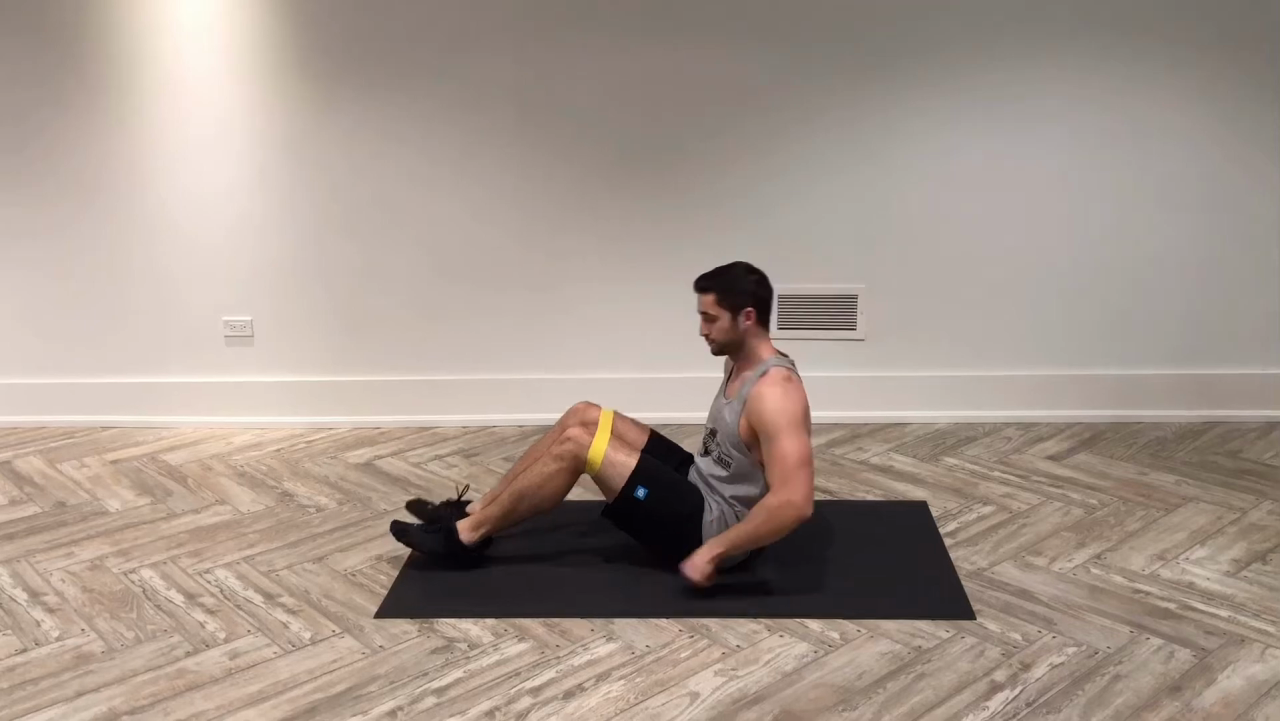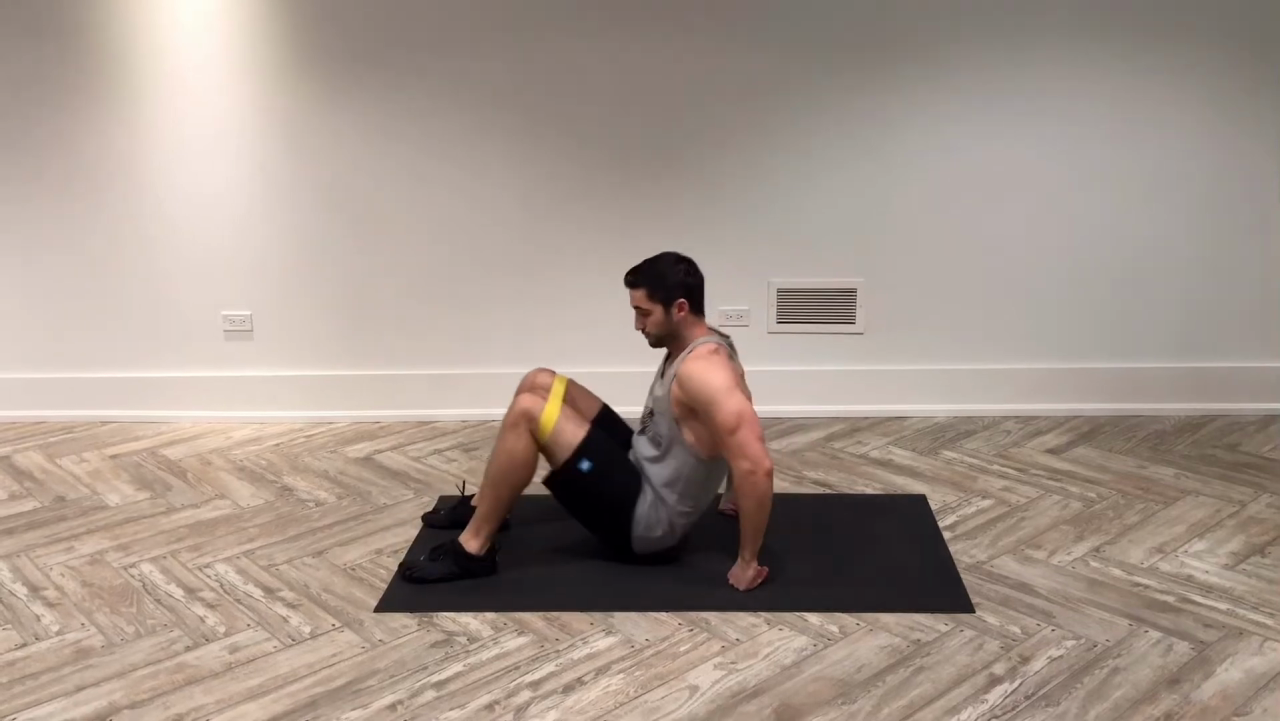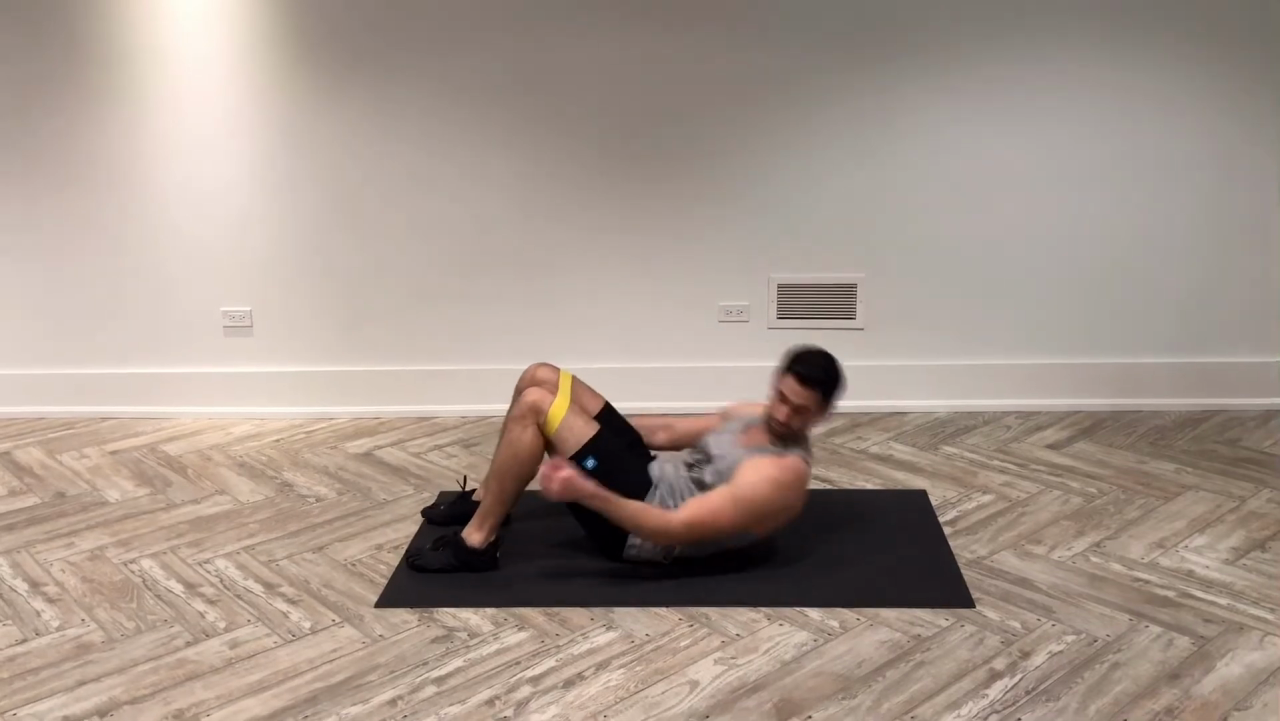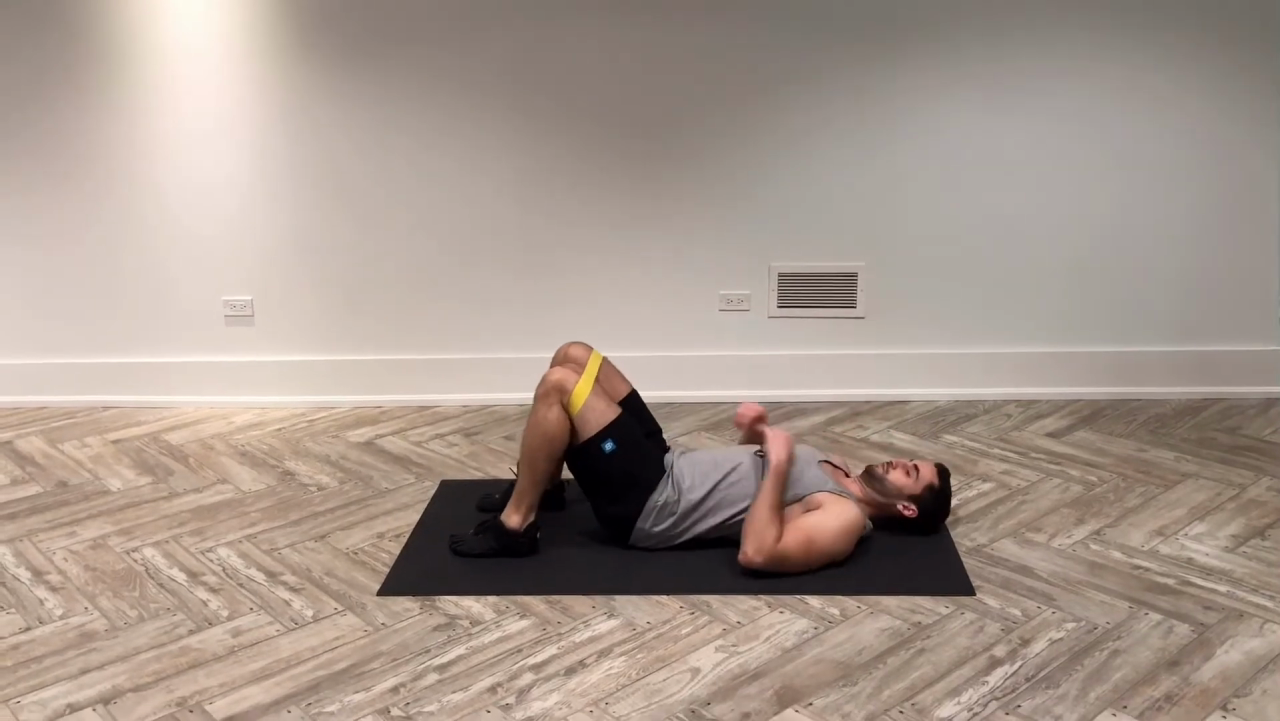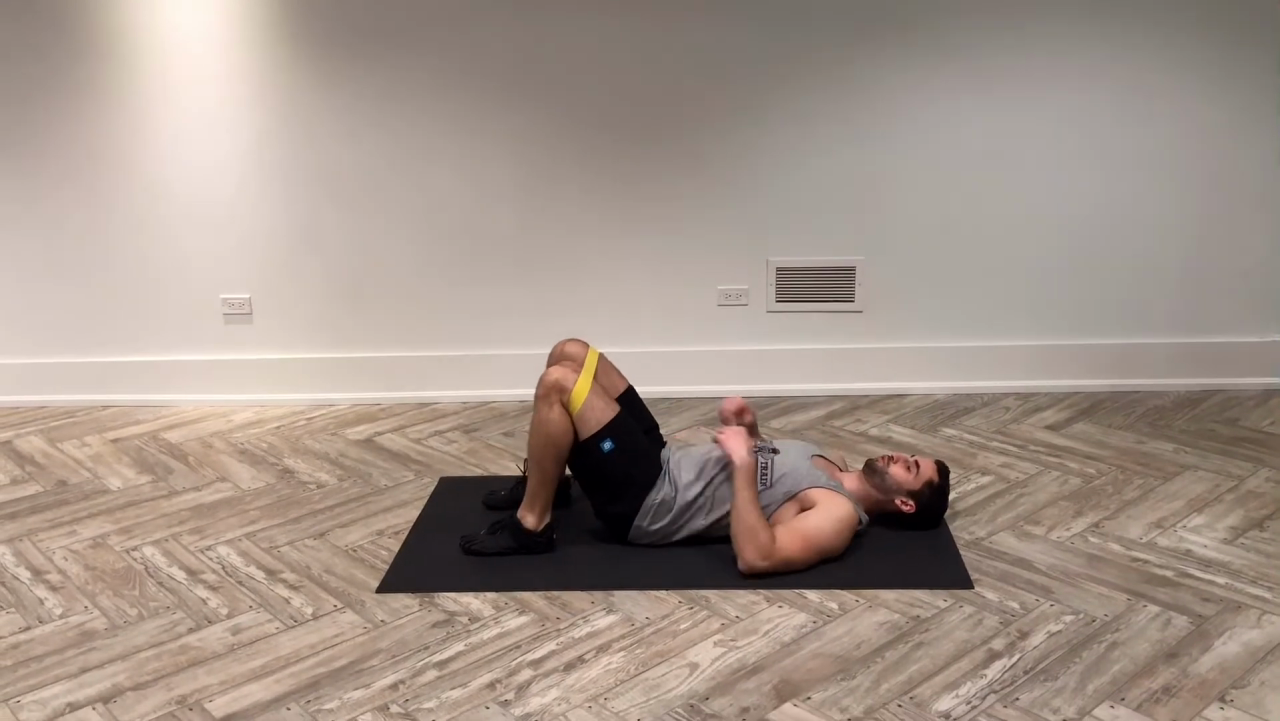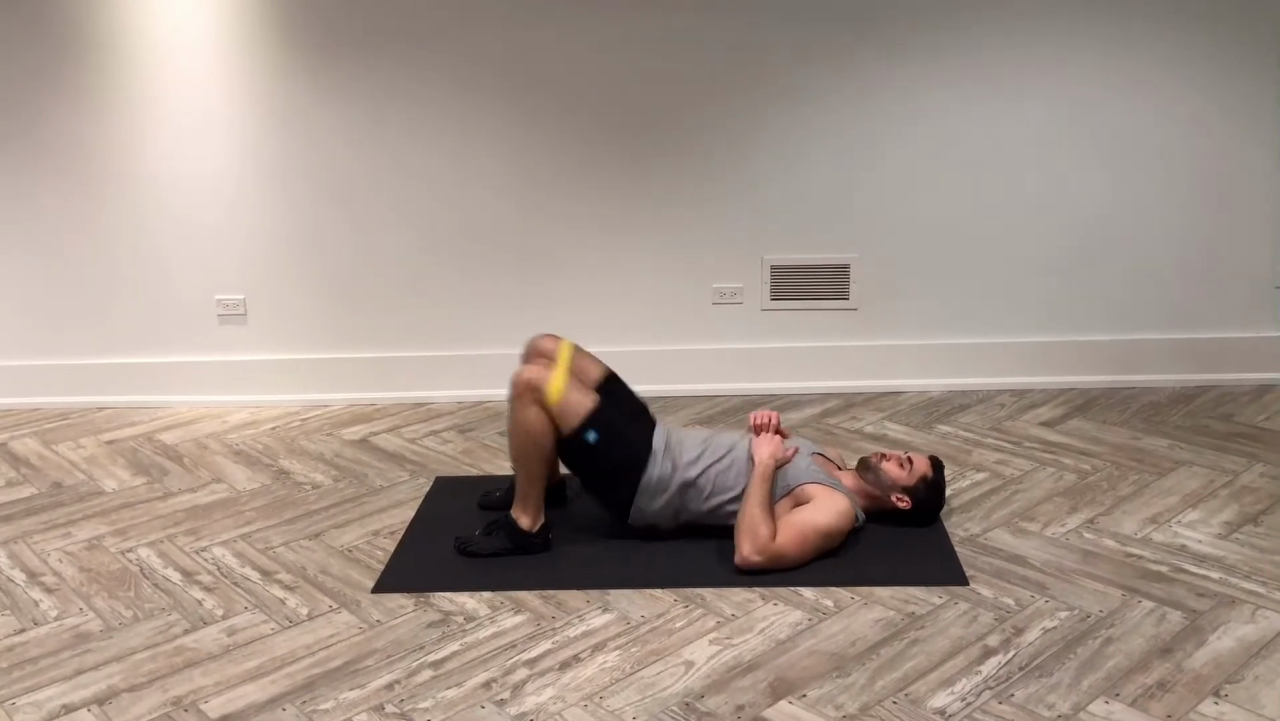
dt=0.7s
person 1, frame 1
left shoulder: (773, 391)
right shoulder: (744, 364)
left elbow: (794, 502)
left wrist: (713, 553)
left hip: (711, 527)
right hip: (699, 485)
left knee: (576, 442)
right knee: (584, 416)
left ankle: (467, 537)
right ankle: (478, 509)
person 1, frame 2
left shoulder: (702, 368)
right shoulder: (703, 344)
left elbow: (756, 466)
right elbow: (738, 427)
left wrist: (748, 562)
right wrist: (740, 500)
left hip: (647, 516)
left knee: (527, 410)
right knee: (539, 383)
left ankle: (472, 549)
right ankle: (484, 503)
person 1, frame 3
left shoulder: (777, 479)
right shoulder: (756, 416)
left elbow: (671, 529)
right elbow: (665, 433)
left wrist: (585, 492)
right wrist: (592, 415)
left hip: (637, 527)
left knee: (534, 401)
right knee: (542, 377)
left ankle: (476, 542)
right ankle: (487, 500)
person 1, frame 4
left shoulder: (846, 518)
right shoulder: (834, 468)
left elbow: (756, 554)
left wrist: (781, 465)
right wrist: (758, 429)
left hip: (647, 508)
right hip: (666, 466)
left knee: (559, 384)
right knee: (575, 354)
left ankle: (515, 525)
right ankle: (542, 487)
person 1, frame 5
left shoulder: (840, 515)
right shoulder: (832, 464)
left elbow: (755, 558)
left wrist: (741, 463)
right wrist: (746, 424)
left hip: (645, 504)
right hip: (661, 461)
left knee: (558, 382)
right knee: (570, 351)
left ankle: (531, 525)
right ankle: (547, 481)
person 1, frame 6
left shoulder: (836, 511)
right shoulder: (829, 460)
left elbow: (752, 553)
left wrist: (765, 464)
right wrist: (770, 431)
left hip: (645, 481)
right hip: (656, 442)
left knee: (533, 381)
right knee: (546, 348)
left ankle: (525, 526)
right ankle: (543, 481)
